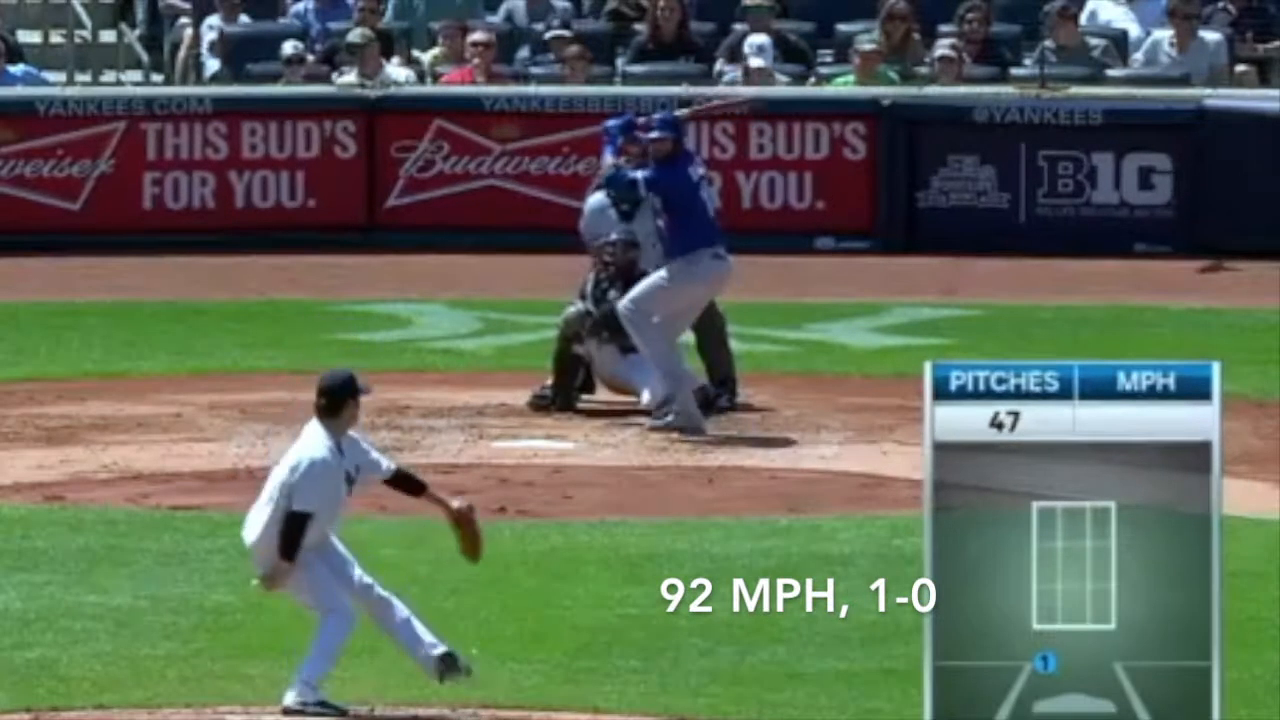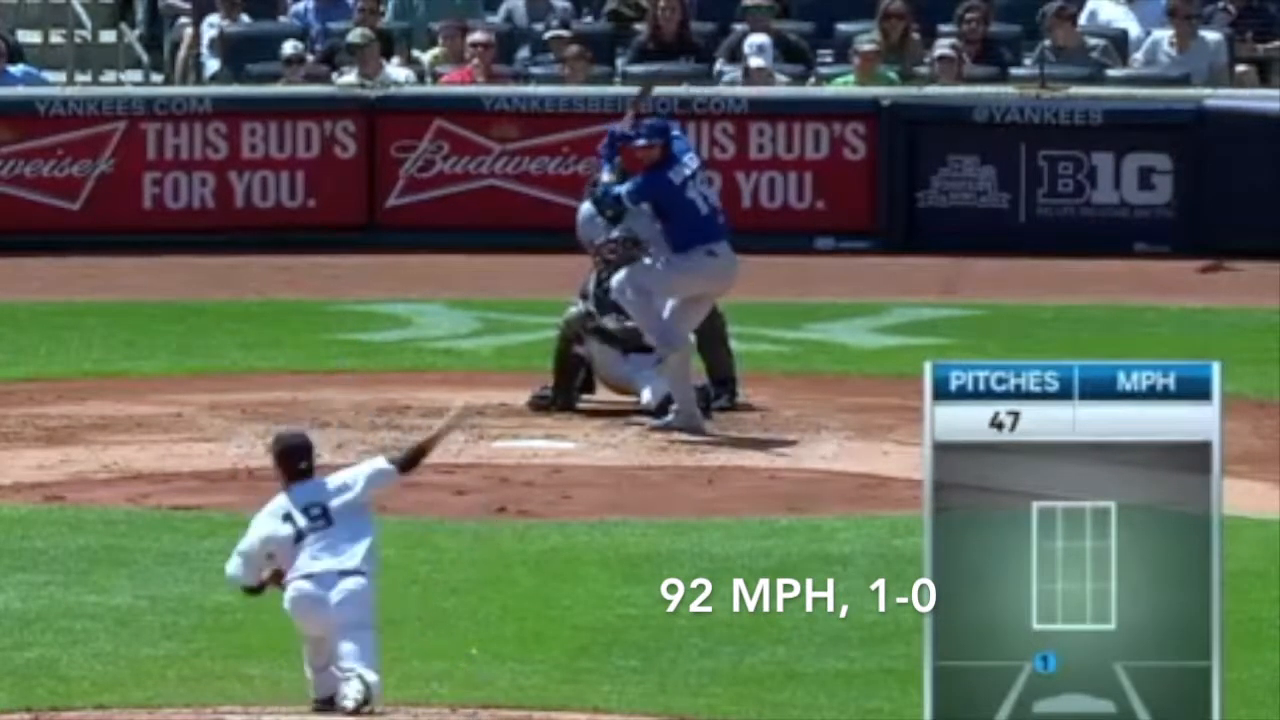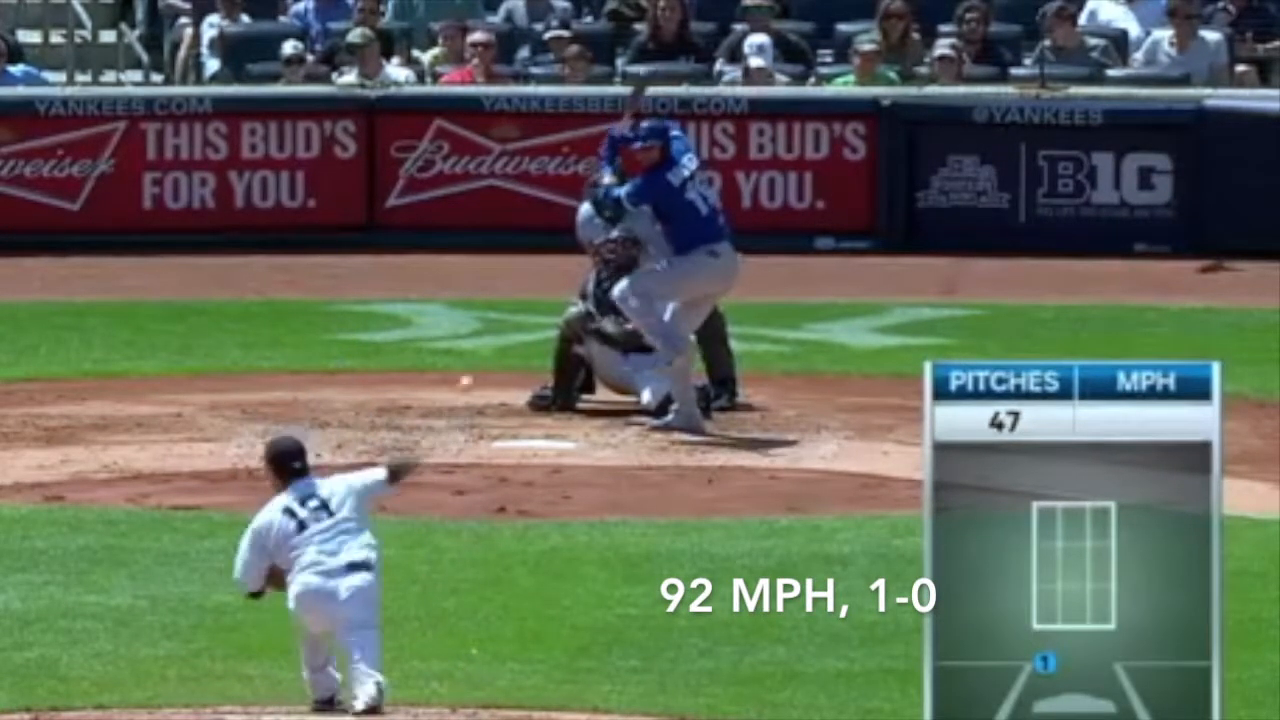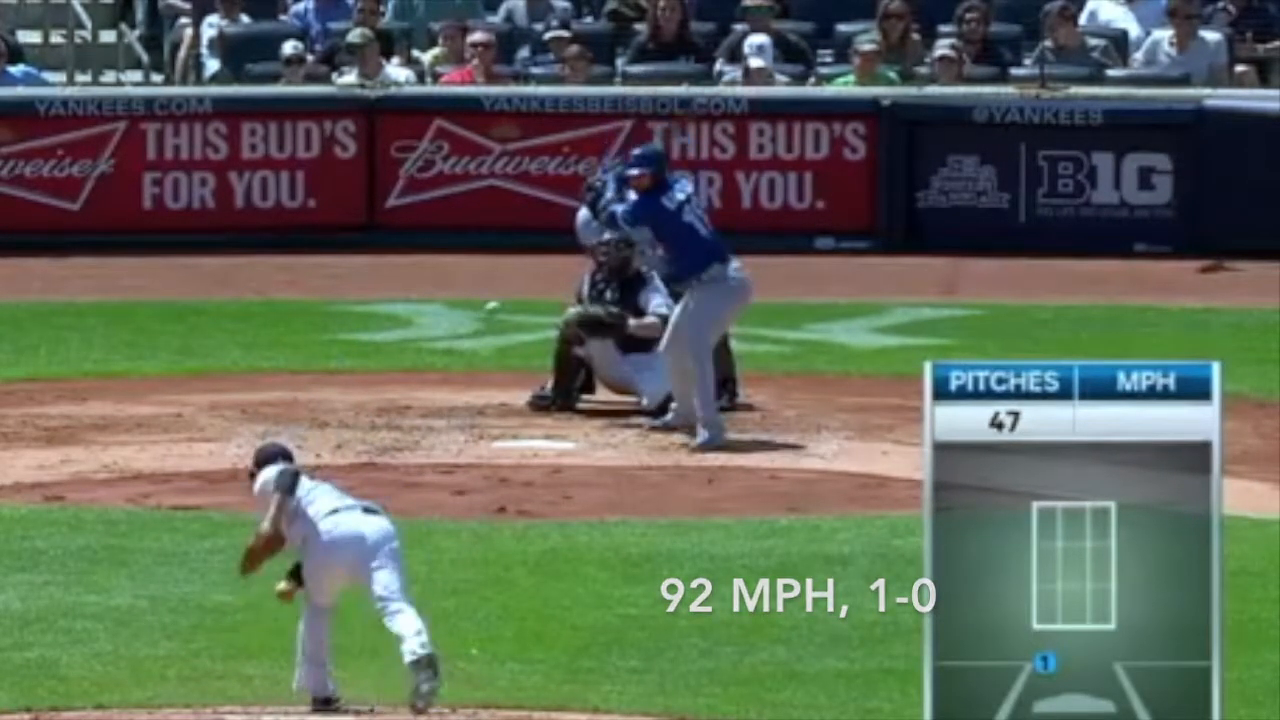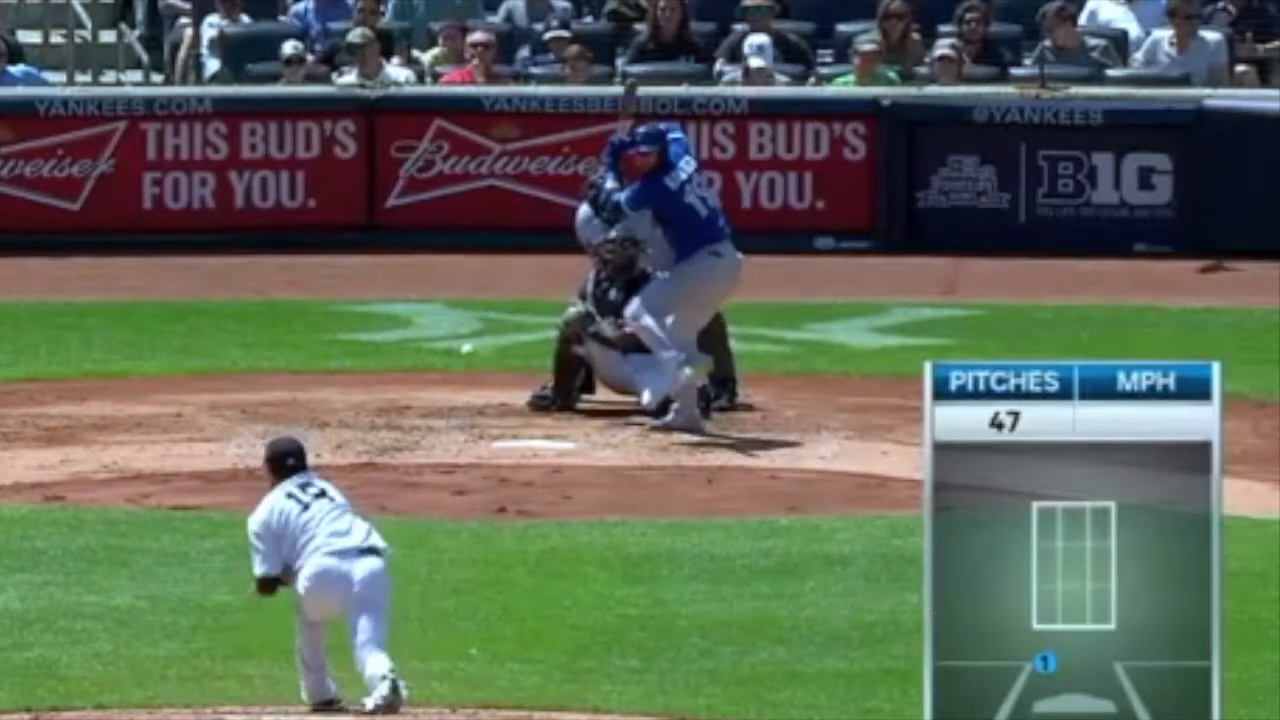
dt=0.5s
person 1, frame 1
left shoulder: (670, 172)
right shoulder: (683, 160)
left hip: (699, 264)
right hip: (704, 263)
left knee: (631, 311)
right knee: (659, 334)
left ankle: (677, 382)
right ankle: (685, 412)
person 1, frame 2
left shoulder: (653, 180)
right shoulder: (685, 152)
left elbow: (606, 198)
right elbow: (670, 130)
left wrist: (608, 160)
right wrist: (629, 134)
left hip: (702, 262)
right hip: (721, 262)
left knee: (624, 282)
right knee: (671, 332)
left ankle: (668, 343)
right ankle: (686, 413)
person 1, frame 3
left shoulder: (652, 182)
right shoulder: (684, 152)
left elbow: (607, 201)
right elbow: (669, 128)
left wrist: (609, 163)
right wrist: (628, 133)
left hip: (704, 261)
right hip: (721, 261)
left knee: (626, 292)
right knee: (673, 332)
left ankle: (675, 348)
right ankle: (686, 413)
person 1, frame 4
left shoulder: (648, 205)
right shoulder: (680, 185)
left elbow: (612, 217)
left wrist: (613, 186)
left hip: (721, 283)
right hip: (702, 284)
left knee: (696, 347)
right knee: (673, 349)
left ankle: (711, 429)
right ankle: (684, 413)
person 1, frame 5
left shoulder: (648, 188)
right shoulder: (681, 153)
left elbow: (609, 206)
right elbow: (671, 129)
left wrist: (610, 169)
right wrist: (633, 135)
left hip: (707, 264)
right hip: (722, 260)
left knee: (637, 313)
right knee: (674, 335)
left ankle: (688, 361)
right ankle: (686, 413)
person 2, frame 1
left shoulder: (348, 444)
right shoulder: (317, 456)
left elbow: (391, 474)
right elbow: (297, 517)
left wrist: (445, 503)
right wrist: (283, 568)
left hip: (314, 539)
right hip: (279, 547)
left knee: (370, 594)
right knee: (340, 614)
left ankle: (436, 656)
person 2, frame 2
left shoulder: (267, 519)
right shoulder: (346, 484)
left elbow: (245, 581)
right elbow: (403, 462)
left wrist: (273, 576)
right wrist: (441, 431)
left hip: (302, 597)
right hip: (353, 590)
left knee: (318, 628)
left ankle: (325, 693)
right ankle: (357, 683)
person 2, frame 3
left shoulder: (266, 519)
right shoulder: (341, 486)
left elbow: (250, 586)
right elbow: (390, 474)
left wrist: (270, 578)
right wrist: (405, 466)
left hip: (312, 592)
right hip: (358, 584)
left knee: (315, 623)
right knee: (363, 654)
left ankle: (324, 694)
right ankle: (367, 691)
person 2, frame 4
left shoulder: (270, 478)
right shoulder: (315, 487)
left elbow: (289, 475)
left wrist: (271, 520)
right wrist: (294, 581)
left hip: (334, 532)
right hip: (379, 527)
left knee: (316, 609)
right knee: (393, 602)
left ankle: (321, 692)
right ankle: (419, 655)
person 2, frame 5
left shoulder: (263, 515)
right shoulder: (324, 488)
left elbow: (267, 585)
left wrist: (282, 576)
left hip: (325, 570)
right hip: (370, 565)
left knee: (310, 619)
right knee: (369, 640)
left ankle: (321, 694)
right ankle: (383, 682)
person 3, frame 1
left shoulder: (651, 284)
right shoulder: (596, 281)
left elbow: (664, 337)
right elbow: (575, 324)
left hip: (646, 360)
right hip: (614, 362)
left knee: (660, 399)
right knee: (575, 317)
left ankle: (699, 393)
right ankle: (561, 391)
person 3, frame 2
left shoulder: (652, 283)
right shoulder: (597, 280)
left elbow: (665, 334)
left wrist: (631, 329)
left hip: (648, 360)
right hip: (613, 361)
left knee: (661, 400)
right knee: (576, 319)
left ankle: (700, 394)
right ankle: (563, 391)
person 3, frame 3
right shoulder: (596, 280)
left wrist: (631, 331)
left hip: (648, 362)
right hip: (614, 364)
left knee: (659, 401)
left ankle: (704, 394)
right ankle: (562, 392)
person 3, frame 4
left shoulder: (646, 282)
right shoulder: (592, 282)
left elbow: (662, 324)
left wrist: (627, 324)
left hip: (648, 362)
right hip: (614, 369)
left knee: (662, 400)
right ankle: (563, 391)
person 3, frame 5
left shoulder: (651, 284)
right shoulder: (596, 281)
left wrist: (631, 335)
left hip: (648, 362)
right hip: (614, 366)
left knee: (663, 402)
left ankle: (701, 395)
right ankle: (563, 392)
